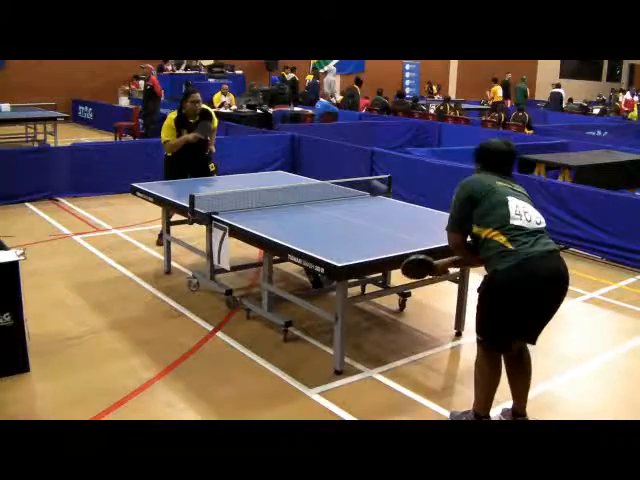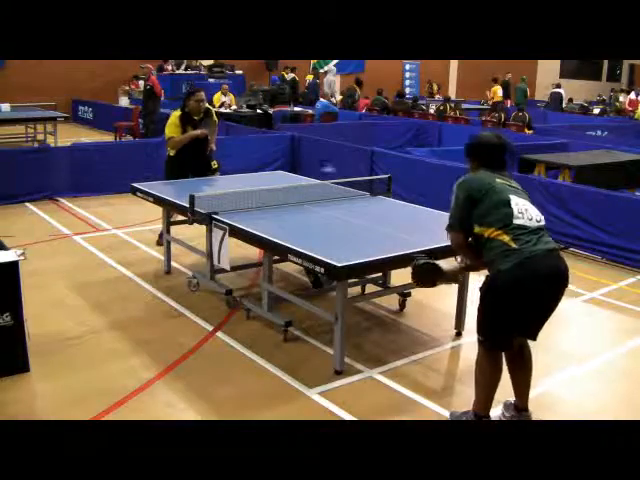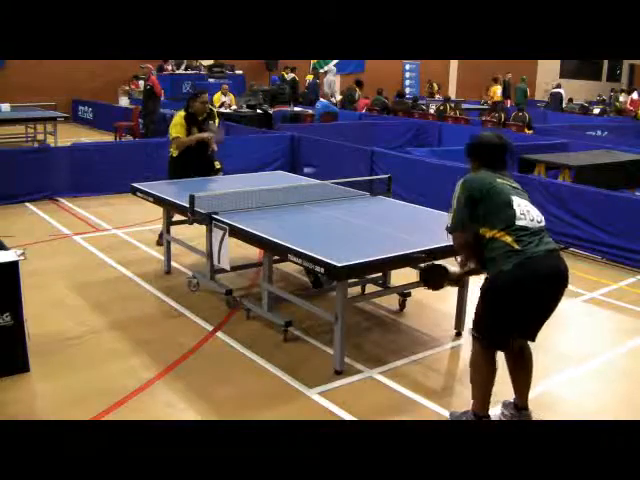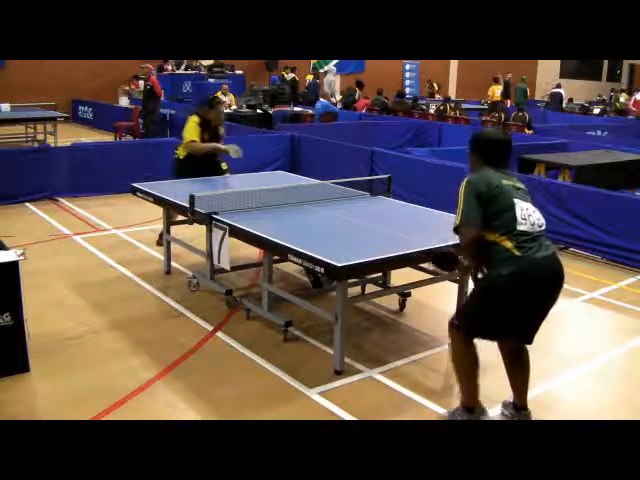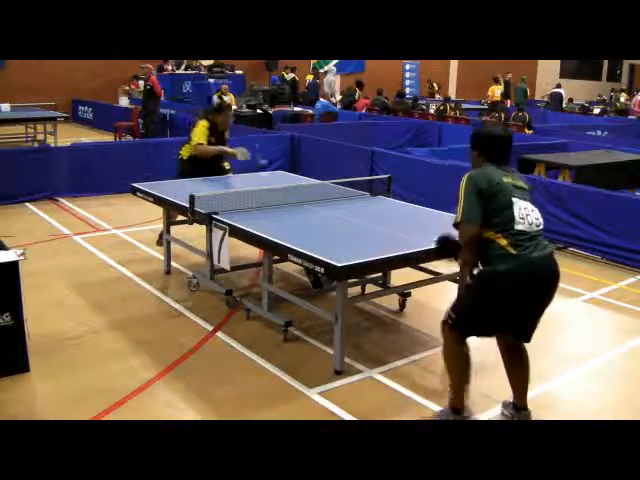
dt=0.1s
person 1, frame 1
left shoulder: (471, 185)
right shoulder: (517, 190)
left elbow: (456, 241)
left wrist: (472, 257)
left hip: (516, 275)
right hip: (555, 270)
left knee: (489, 346)
right knee: (516, 342)
left ankle: (479, 416)
right ankle: (518, 413)
person 1, frame 2
left shoulder: (469, 183)
right shoulder: (513, 187)
left elbow: (458, 241)
left wrist: (479, 261)
right wrist: (458, 270)
left hip: (519, 273)
right hip: (555, 268)
left knee: (490, 344)
right knee: (517, 339)
left ankle: (479, 415)
right ankle: (520, 410)
person 1, frame 3
left shoulder: (470, 183)
right shoulder: (513, 185)
left elbow: (461, 240)
left wrist: (475, 264)
right wrist: (463, 273)
left hip: (519, 273)
right hip: (554, 269)
left knee: (484, 343)
right knee: (515, 339)
left ankle: (477, 415)
right ankle: (519, 409)
person 1, frame 4
left shoulder: (475, 181)
right shoulder: (517, 185)
left elbow: (471, 238)
left wrist: (473, 264)
right wrist: (481, 264)
left hip: (515, 276)
right hip: (551, 271)
left knee: (460, 331)
right knee: (511, 337)
left ankle: (470, 410)
right ankle: (520, 408)
person 1, frame 5
left shoulder: (476, 179)
right shoulder: (517, 182)
left elbow: (469, 234)
left wrist: (467, 266)
right wrist: (474, 262)
left hip: (509, 274)
right hip: (547, 271)
left knee: (454, 330)
right knee: (509, 337)
left ankle: (456, 411)
right ankle: (519, 408)
person 2, frame 1
left shoulder: (207, 112)
right shoulder: (173, 119)
left elbow: (213, 127)
right elbow: (167, 147)
left wrist: (211, 143)
right wrist: (186, 138)
left hip: (202, 157)
right hip: (177, 160)
right ankle: (164, 232)
person 2, frame 2
left shoulder: (208, 111)
right shoulder: (177, 117)
left elbow: (214, 126)
right elbow: (172, 144)
left wrist: (212, 142)
right wrist: (193, 133)
left hip: (203, 156)
right hip: (179, 159)
right ankle: (164, 232)
person 2, frame 3
left shoulder: (210, 112)
right shoulder: (181, 117)
right elbow: (177, 143)
left wrist: (211, 142)
right wrist: (200, 136)
left hip: (204, 156)
right hip: (182, 159)
right ankle: (164, 232)
person 2, frame 4
left shoulder: (220, 120)
right shoulder: (194, 122)
right elbow: (192, 147)
left wrist: (222, 148)
right wrist: (216, 146)
left hip: (210, 159)
right hip: (188, 161)
right ankle: (165, 232)
person 2, frame 5
left shoulder: (224, 125)
right shoulder: (203, 127)
right elbow: (200, 150)
left wrist: (224, 151)
right wrist: (224, 149)
left hip: (213, 161)
right hip: (191, 162)
